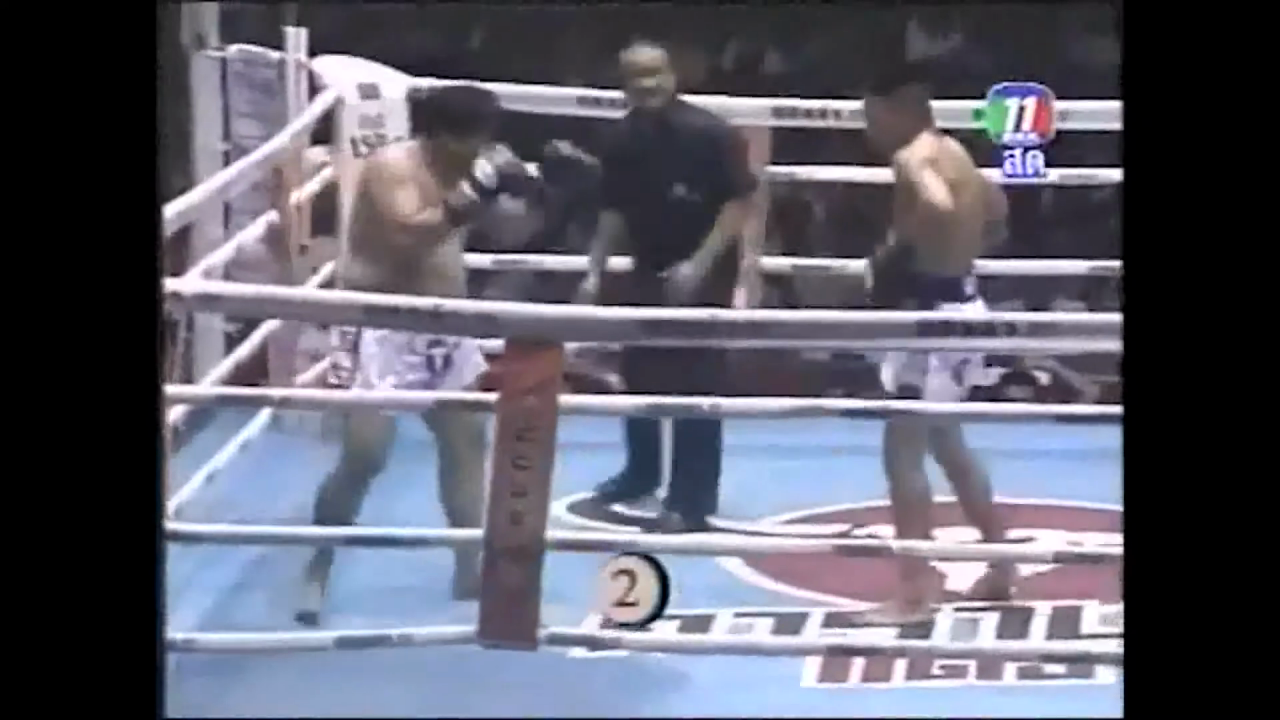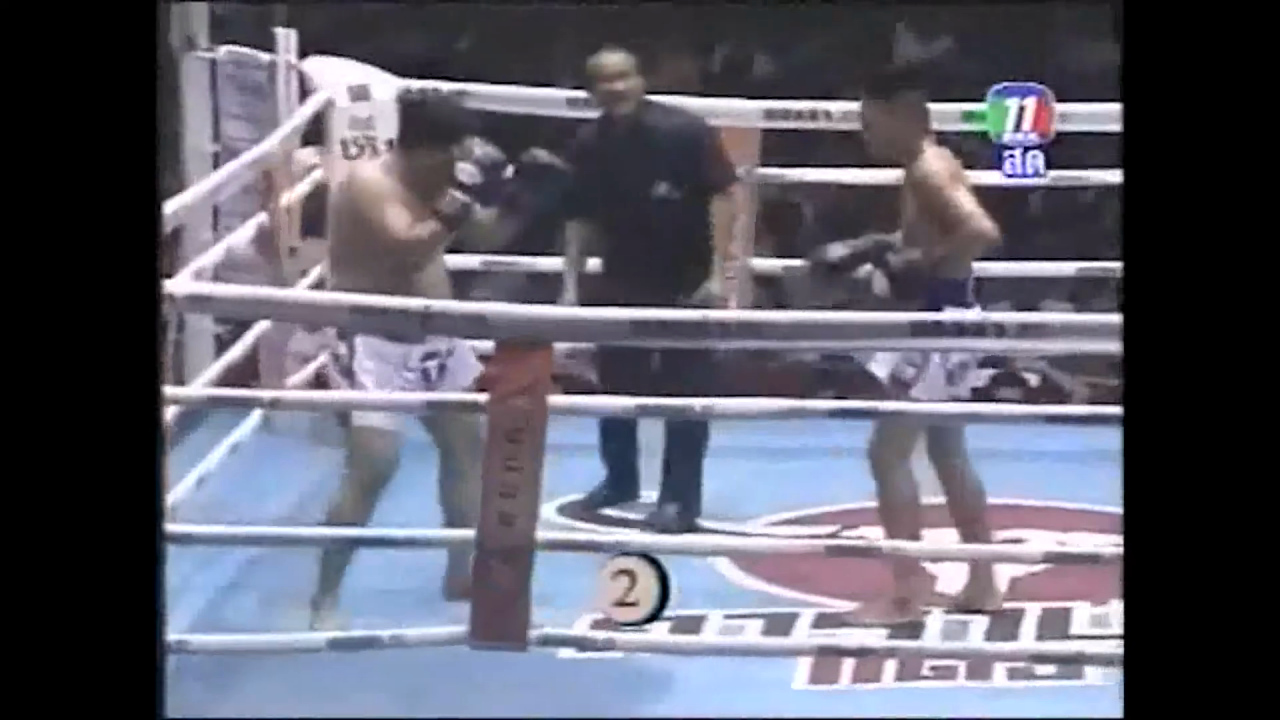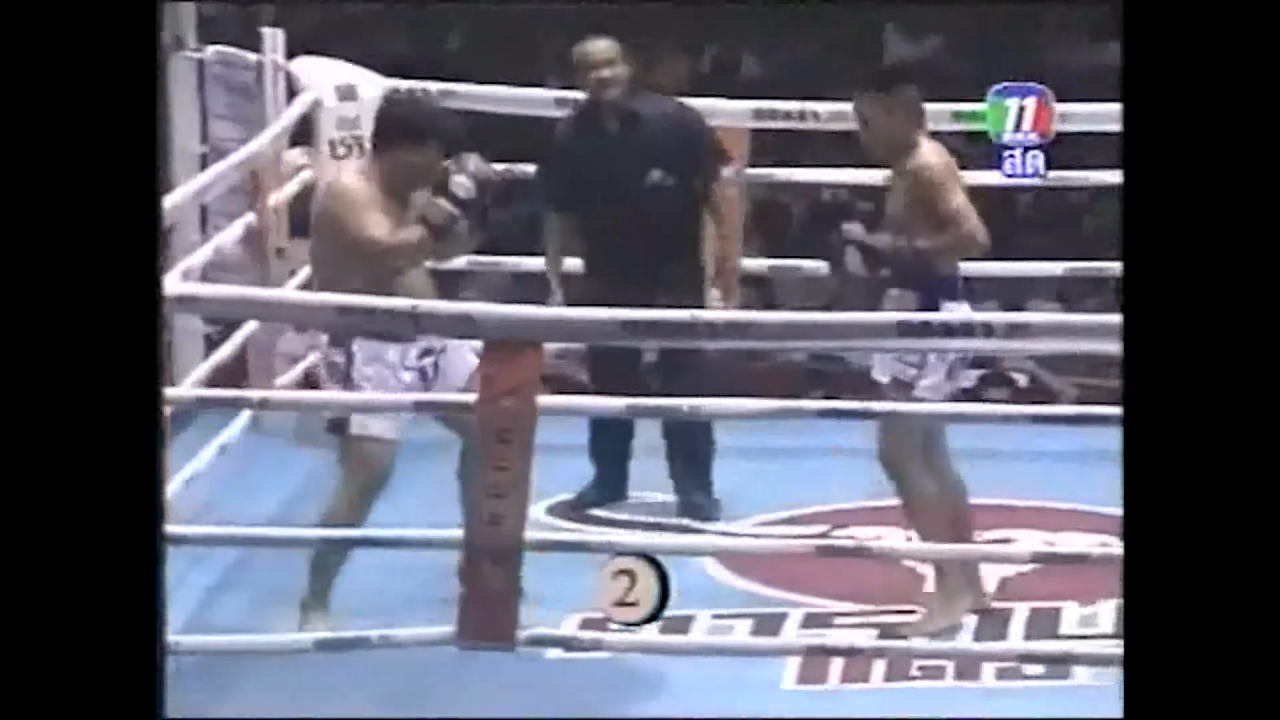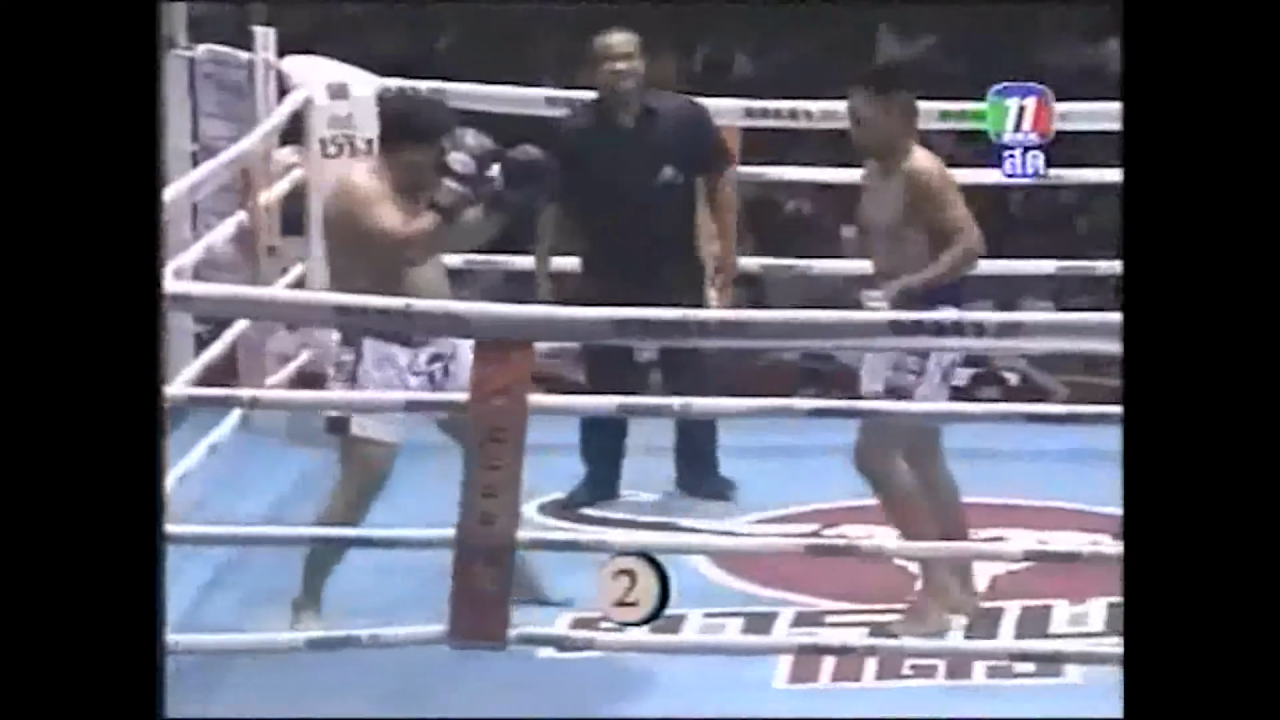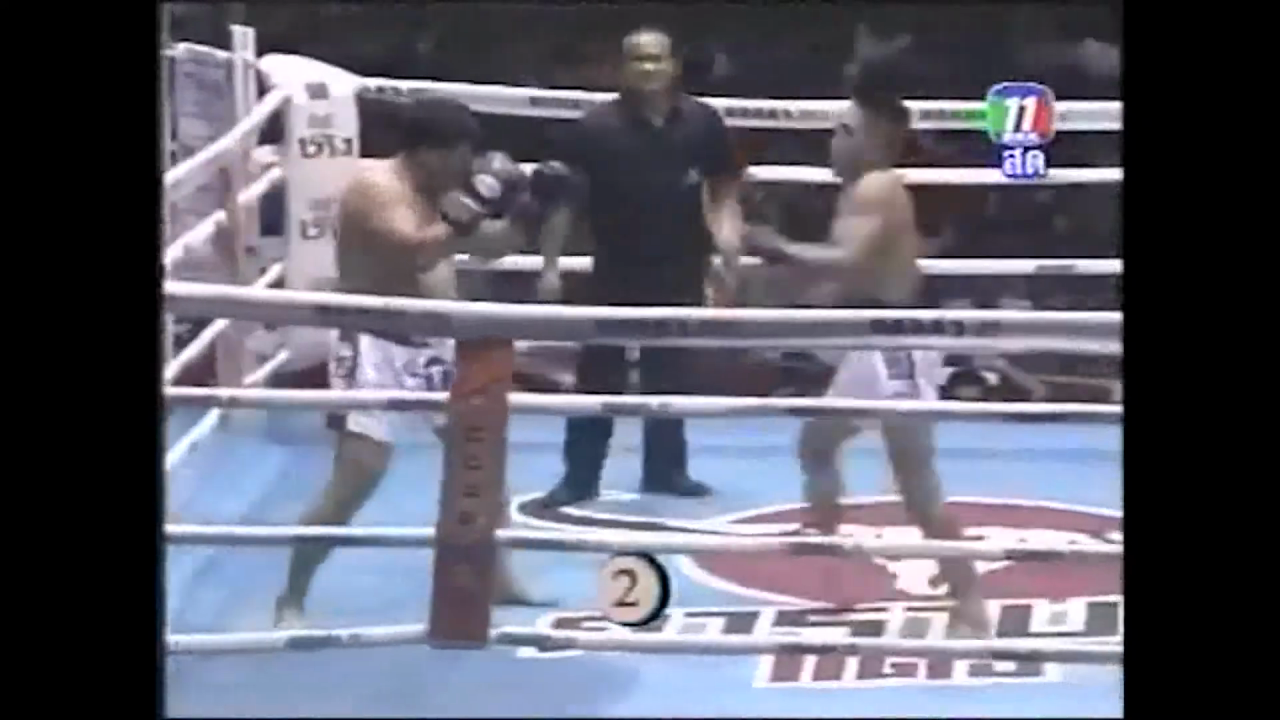
dt=0.2s
person 1, frame 1
left shoulder: (911, 158)
right shoulder: (951, 150)
left elbow: (939, 211)
right elbow: (997, 209)
left wrist: (896, 247)
left hip: (936, 311)
right hip: (954, 304)
left knee: (902, 453)
right knee: (946, 441)
left ankle: (916, 592)
right ankle: (1000, 565)
person 1, frame 2
left shoulder: (929, 170)
right shoulder: (924, 165)
left elbow: (983, 234)
left wrist: (916, 260)
right wrist: (854, 249)
left hip: (940, 319)
right hip: (940, 315)
left knee: (887, 452)
right knee: (949, 455)
left ankle: (905, 592)
right ankle: (981, 583)
person 1, frame 3
left shoulder: (928, 164)
right shoulder: (905, 165)
left elbow: (973, 236)
left wrist: (894, 246)
right wrist: (866, 230)
left hip: (931, 312)
right hip: (914, 310)
left knee: (899, 454)
right knee: (928, 453)
left ankle: (950, 592)
right ankle: (967, 582)
person 1, frame 4
left shoulder: (922, 171)
right shoulder: (874, 173)
left elbow: (971, 245)
left wrist: (902, 291)
left knee: (875, 453)
right knee: (923, 458)
left ankle: (939, 590)
right ankle: (958, 579)
person 1, frame 5
left shoulder: (876, 189)
right shoulder: (858, 190)
left elbow: (847, 261)
left wrist: (774, 248)
left hip: (894, 342)
left knee: (916, 482)
right knee: (815, 447)
left ankle: (968, 599)
person 2, frame 1
left shoulder: (460, 175)
right shoulder: (391, 167)
right elbow: (408, 236)
right wrist: (476, 191)
left hip: (443, 333)
right hip: (380, 331)
left knee: (467, 441)
right knee: (363, 454)
left ankle: (470, 571)
right ankle: (317, 571)
person 2, frame 2
left shoulder: (433, 185)
right shoulder: (367, 183)
left elbow: (484, 234)
right elbow: (411, 250)
right wrist: (463, 199)
left hip: (435, 340)
right hip: (376, 346)
left knee: (467, 446)
right knee: (370, 471)
left ankle: (462, 571)
right ankle: (325, 597)
person 2, frame 3
left shoulder: (400, 188)
right shoulder: (346, 189)
left elbow: (445, 249)
right elbow: (390, 254)
left wrist: (471, 212)
right wrist: (445, 209)
left hip: (429, 338)
right hip: (369, 348)
right knee: (366, 477)
right ankle: (315, 602)
person 2, frame 4
left shoulder: (425, 183)
right shoulder: (358, 188)
left elbow: (472, 233)
right elbow: (406, 247)
left wrist: (512, 190)
right wrist: (453, 193)
left hip: (441, 342)
right hip: (379, 351)
right knee: (362, 483)
left ankle: (513, 572)
right ankle: (308, 602)
person 2, frame 5
left shoulder: (441, 187)
right shoulder: (376, 187)
left elbow: (494, 246)
right elbow: (417, 252)
left wrist: (521, 207)
right wrist: (471, 208)
left hip: (439, 346)
right hip: (378, 349)
right knee: (356, 479)
left ankle: (493, 574)
right ankle: (292, 598)
person 3, frame 1
left shoulder: (709, 132)
right shoulder: (623, 139)
left elbow: (738, 203)
right elbow: (614, 210)
left wrist: (699, 265)
right wrist: (594, 271)
left hip: (700, 279)
right hip: (649, 273)
left knee: (695, 389)
right knee: (639, 377)
left ankle: (690, 501)
right ankle: (641, 471)
person 3, frame 2
left shoulder: (683, 131)
right shoulder: (589, 147)
left elbow: (724, 198)
right elbow: (581, 220)
left wrist: (722, 272)
right wrist: (571, 284)
left hip: (685, 280)
right hip: (622, 279)
left knee: (683, 388)
right knee: (616, 381)
left ankle: (679, 498)
right ankle: (619, 479)
person 3, frame 3
left shoulder: (674, 120)
right shoulder: (569, 138)
left elbow: (712, 185)
right elbow: (560, 215)
left wrist: (727, 253)
right wrist: (555, 281)
left hip: (676, 271)
right hip: (609, 275)
left knee: (683, 377)
right knee: (609, 379)
left ankle: (695, 485)
right ankle: (609, 479)
person 3, frame 4
left shoulder: (686, 118)
right shoulder: (577, 130)
left elbow: (716, 183)
right elbow: (556, 203)
left wrist: (727, 250)
right wrist: (542, 268)
left hip: (678, 269)
right hip: (608, 272)
left knee: (688, 373)
right knee: (606, 377)
left ankle: (699, 471)
right ankle: (599, 478)
person 3, frame 5
left shoulder: (704, 122)
right shoulder: (597, 127)
left elbow: (724, 191)
right elbow: (565, 198)
left wrist: (728, 256)
right wrist: (551, 265)
left hip: (682, 270)
right hip: (617, 271)
left knee: (670, 373)
right knee: (597, 374)
left ankle: (665, 470)
right ankle: (578, 478)
